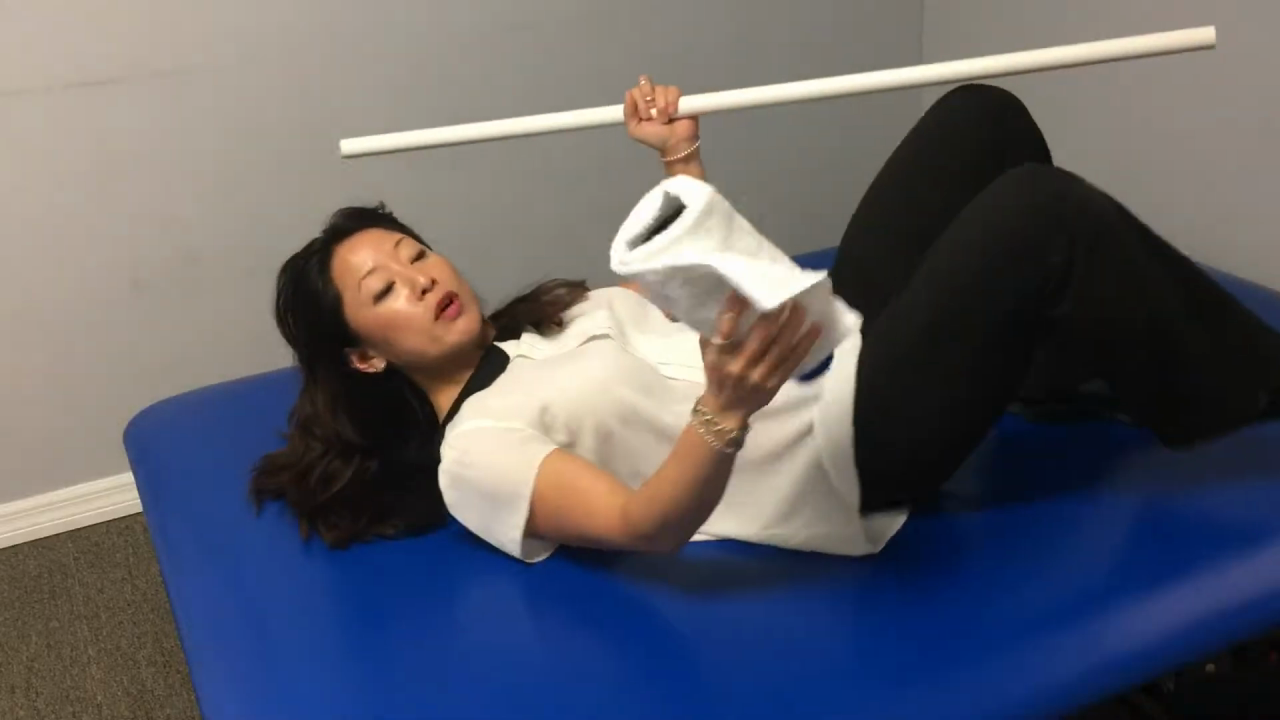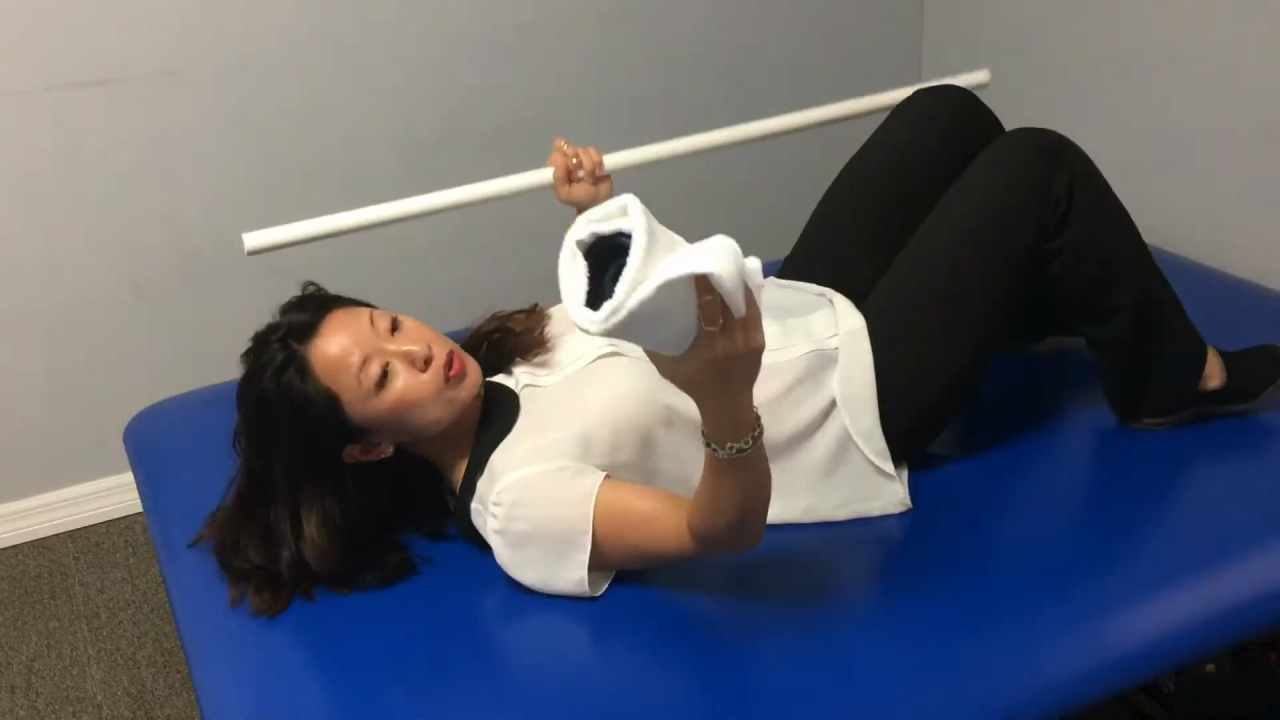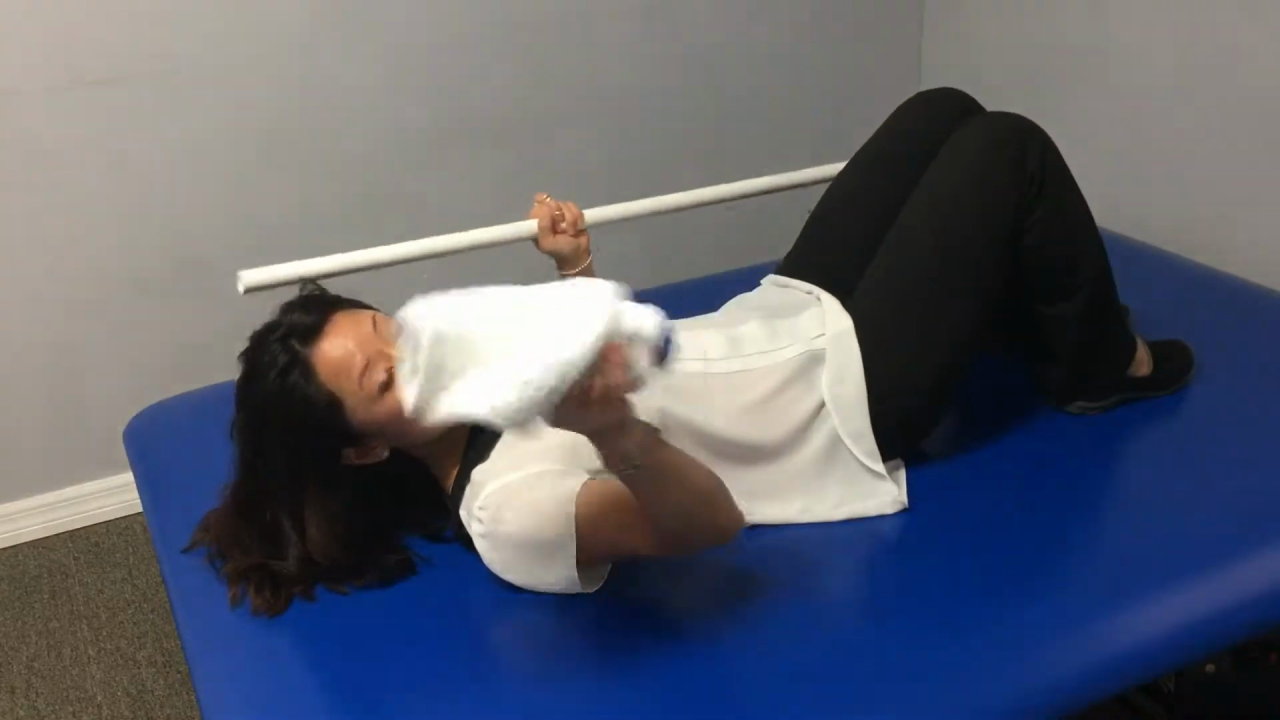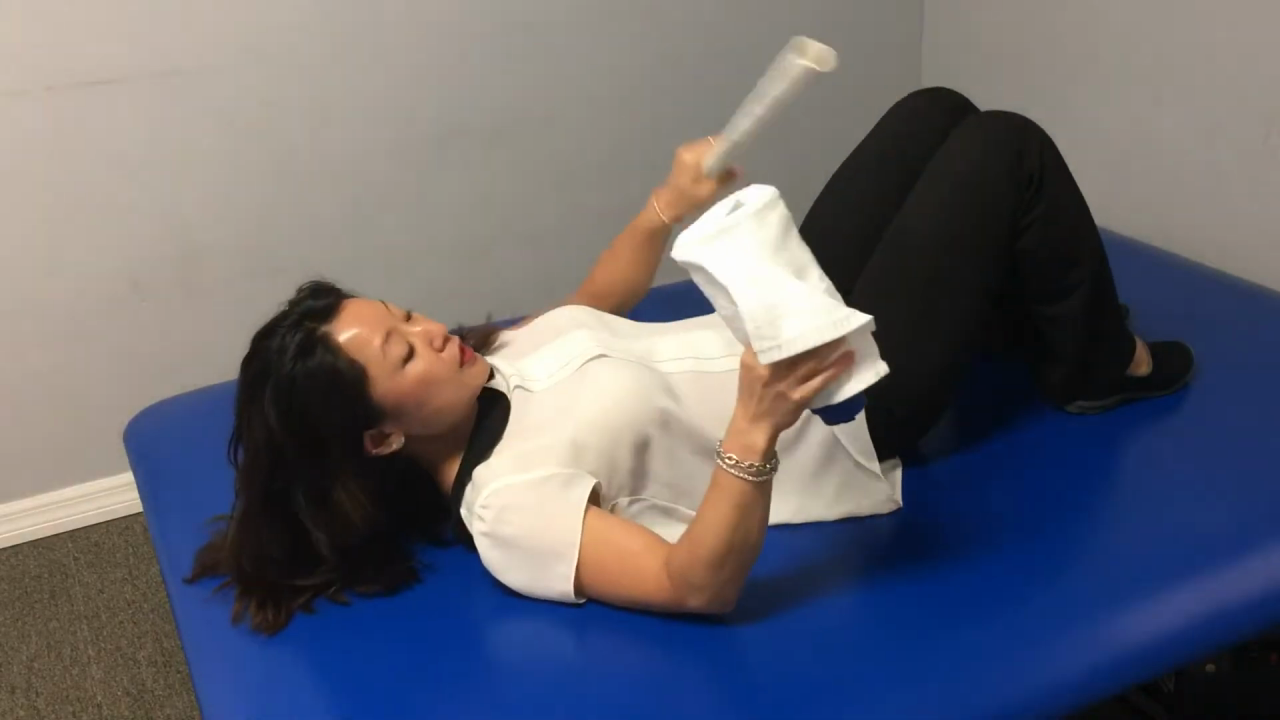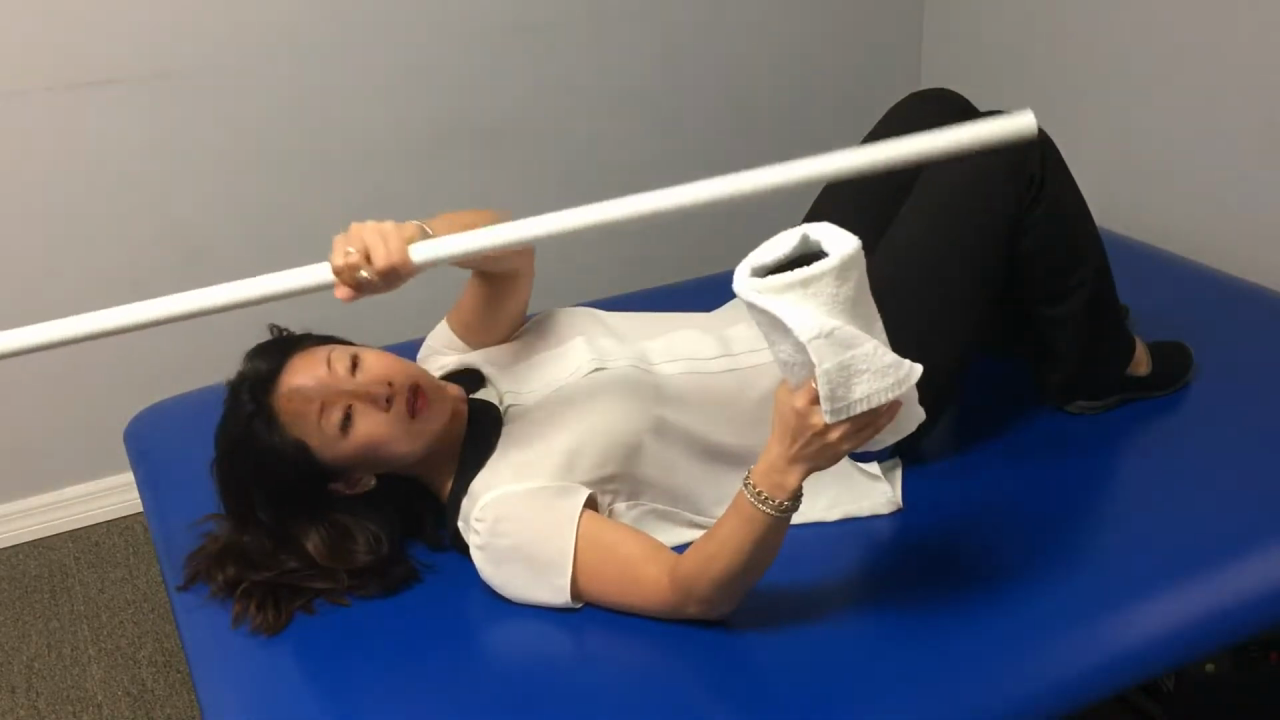
dt=1s
person 1, frame 1
left shoulder: (529, 319)
right shoulder: (472, 455)
right elbow: (644, 521)
left wrist: (681, 156)
right wrist: (729, 409)
left hip: (839, 340)
right hip: (849, 451)
left knee: (983, 118)
right knee: (1041, 211)
left ankle: (1057, 362)
person 1, frame 2
left shoulder: (487, 360)
right shoulder: (516, 503)
right elbow: (724, 528)
left wrist: (594, 216)
right wrist: (727, 404)
left hip: (804, 315)
right hip: (864, 398)
left knee: (949, 114)
right knee: (1040, 167)
left ankle: (1045, 305)
right ankle: (1167, 379)
person 1, frame 3
right shoulder: (504, 510)
right elbow: (713, 519)
left wrist: (573, 269)
right wrist: (605, 426)
left hip: (793, 315)
right hip: (858, 396)
left knee: (947, 114)
right knee: (1009, 151)
left ankle: (1038, 321)
right ankle: (1097, 369)
person 1, frame 4
left shoulder: (484, 358)
right shoulder: (505, 507)
left elbow: (603, 297)
right elbow: (696, 587)
left wrist: (668, 212)
right wrist: (756, 428)
right hip: (856, 398)
left knee: (938, 111)
right knee: (1008, 148)
left ankle: (1035, 324)
right ankle: (1098, 368)
person 1, frame 5
left shoulder: (448, 370)
right shoulder: (499, 520)
left elbow: (507, 245)
right elbow: (692, 591)
left wrist: (407, 242)
right wrist: (785, 470)
left knee: (937, 112)
right knee: (1007, 153)
left ankle: (1037, 329)
right ankle: (1098, 368)
